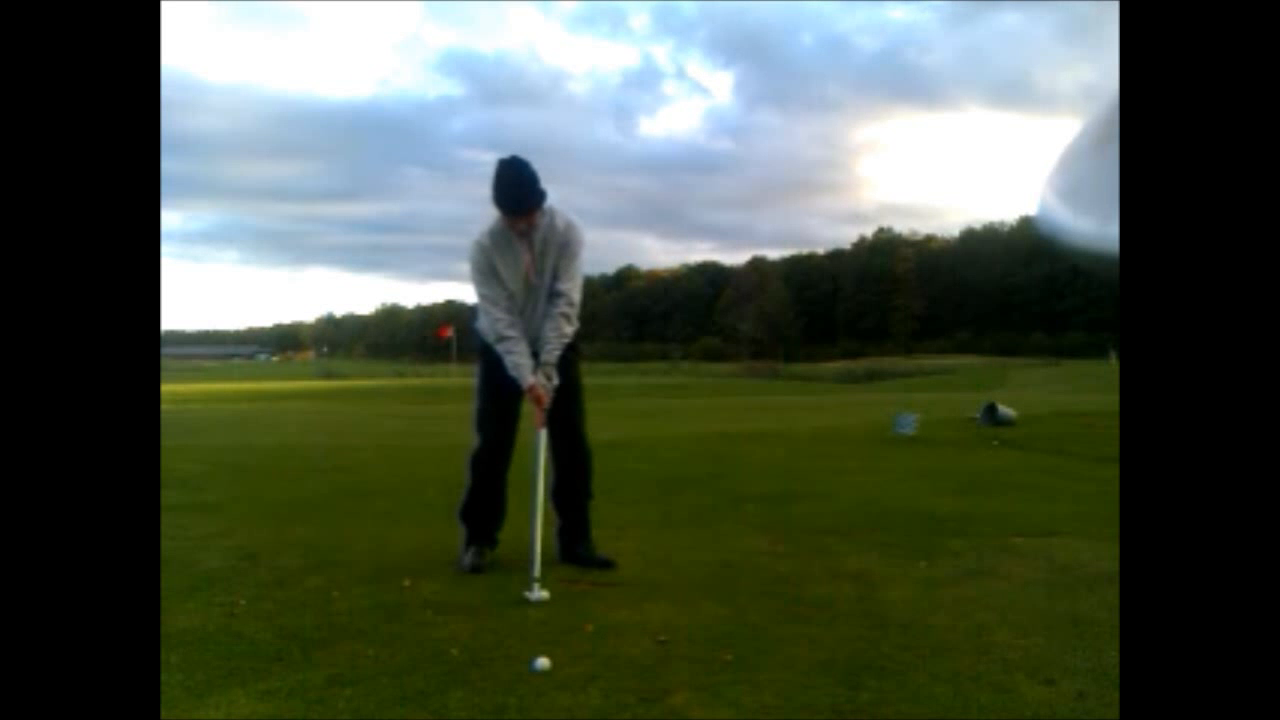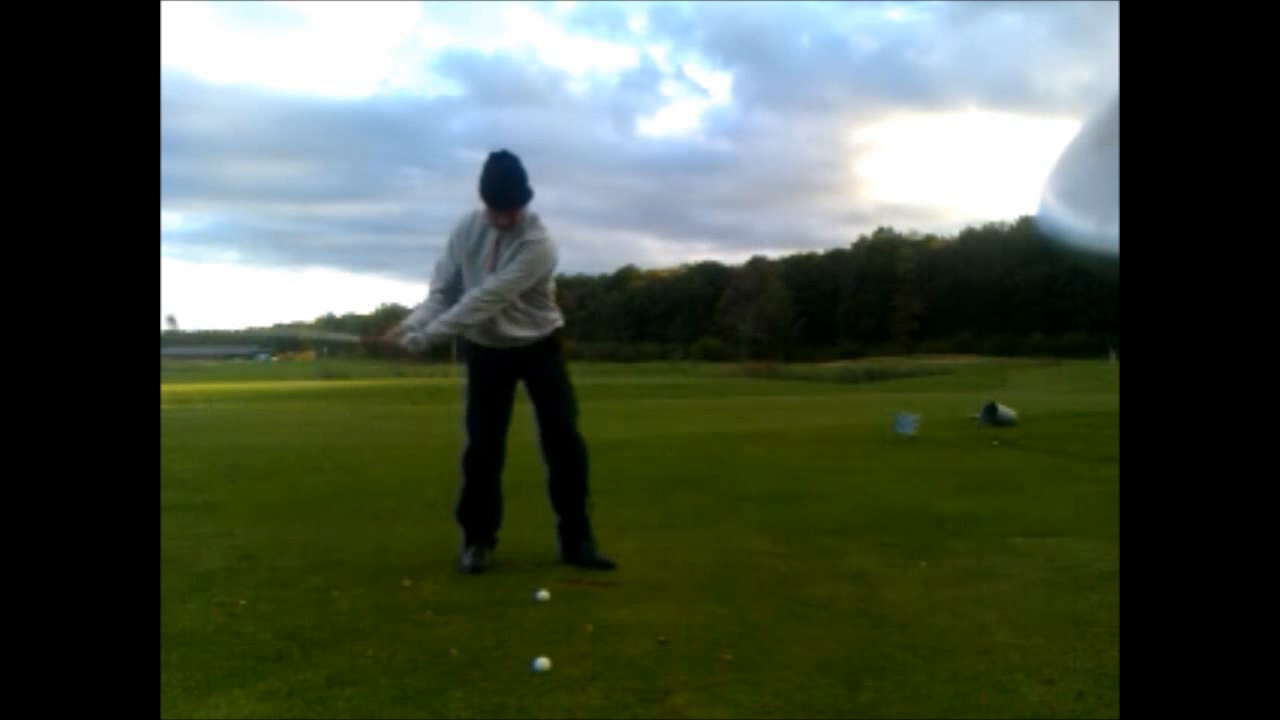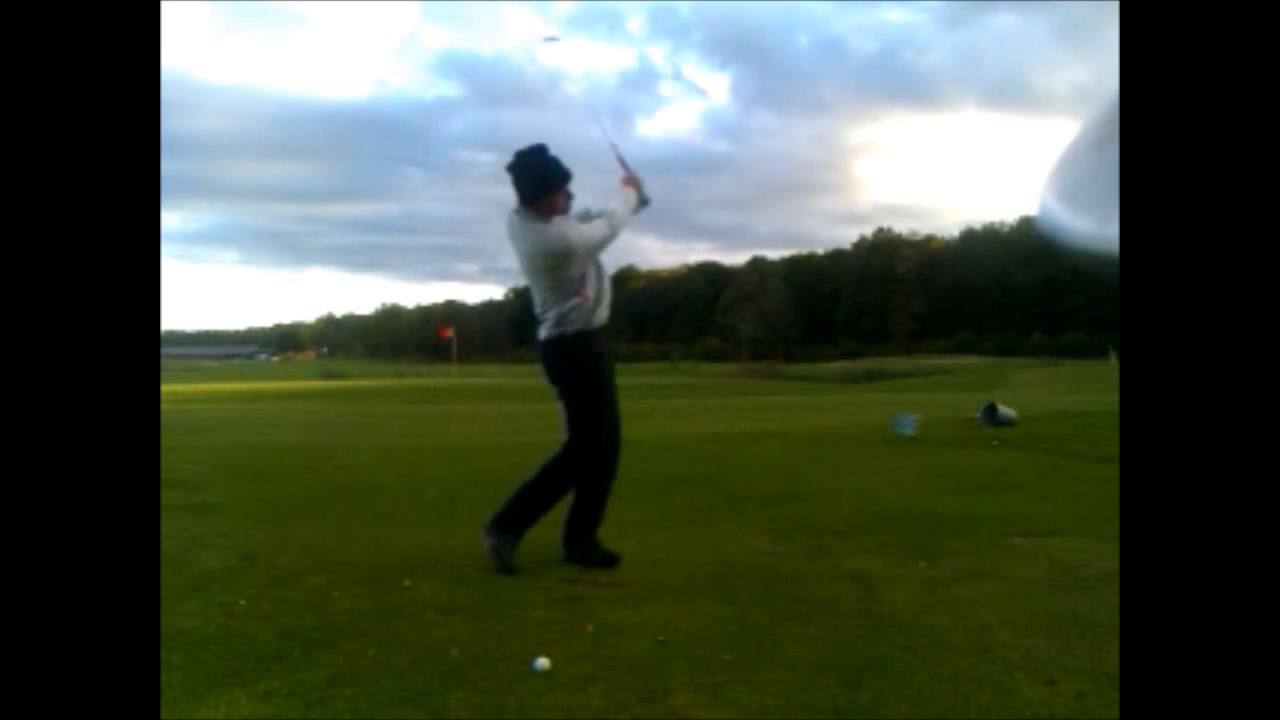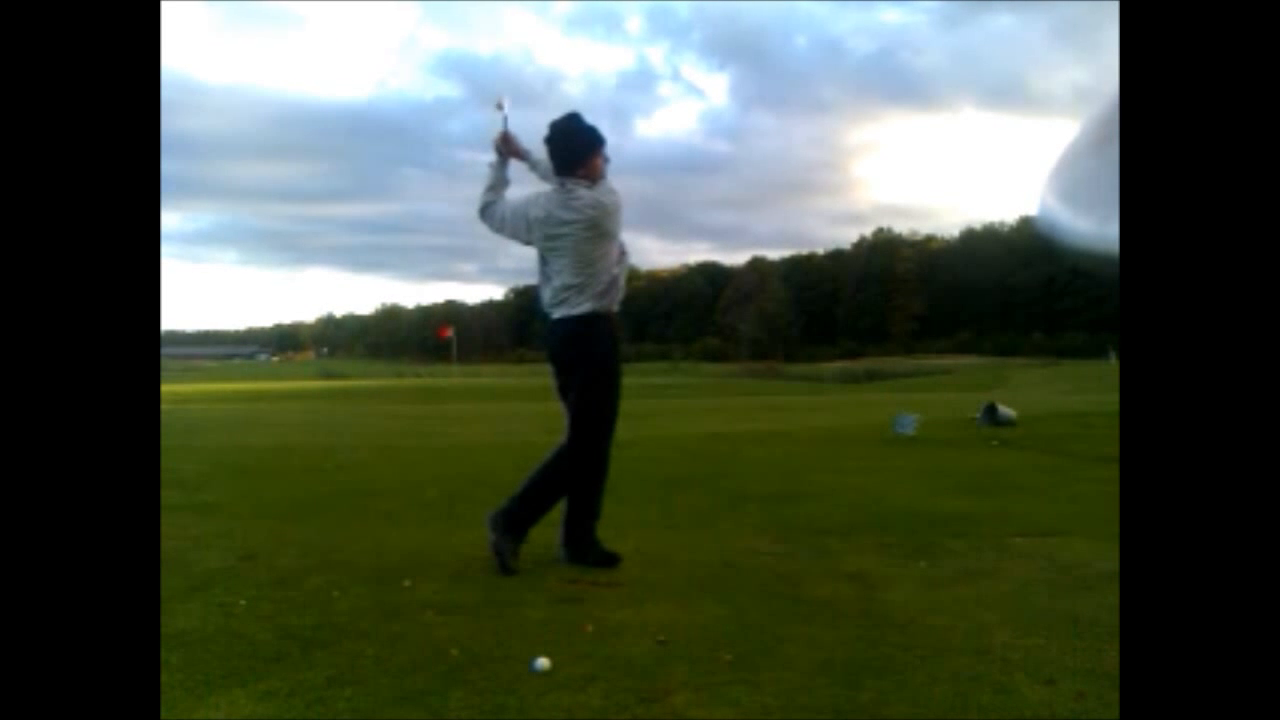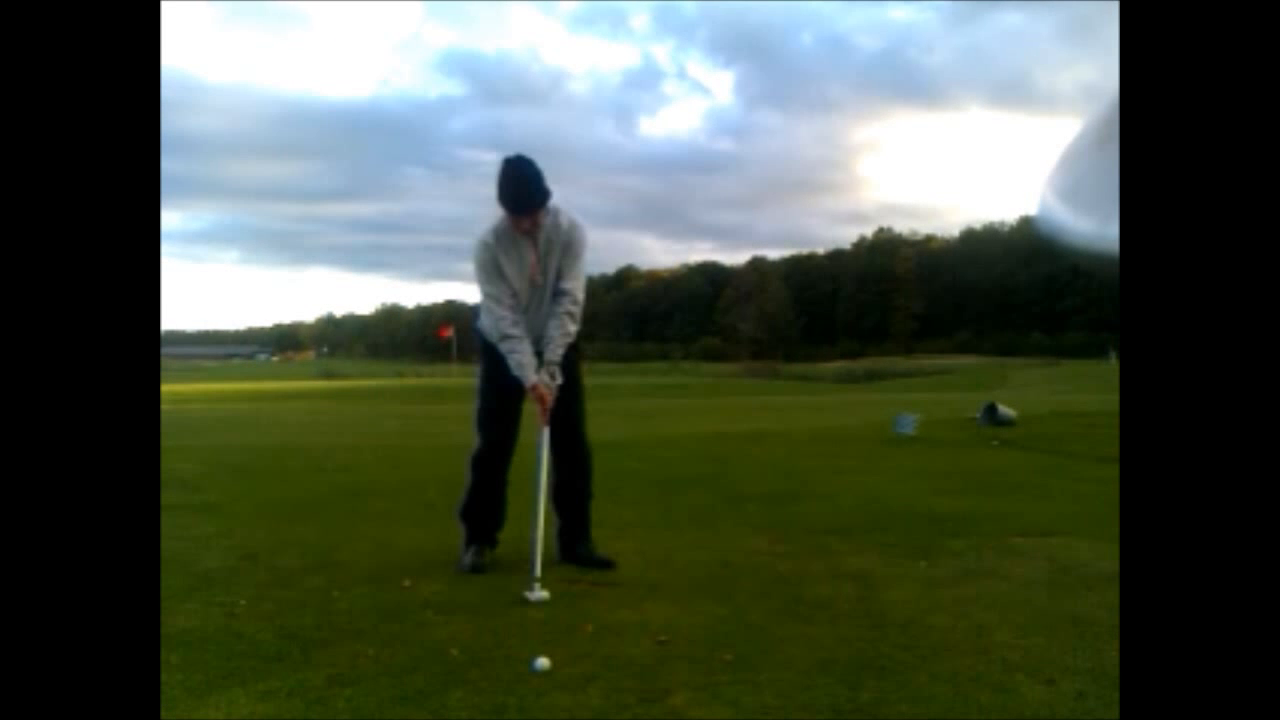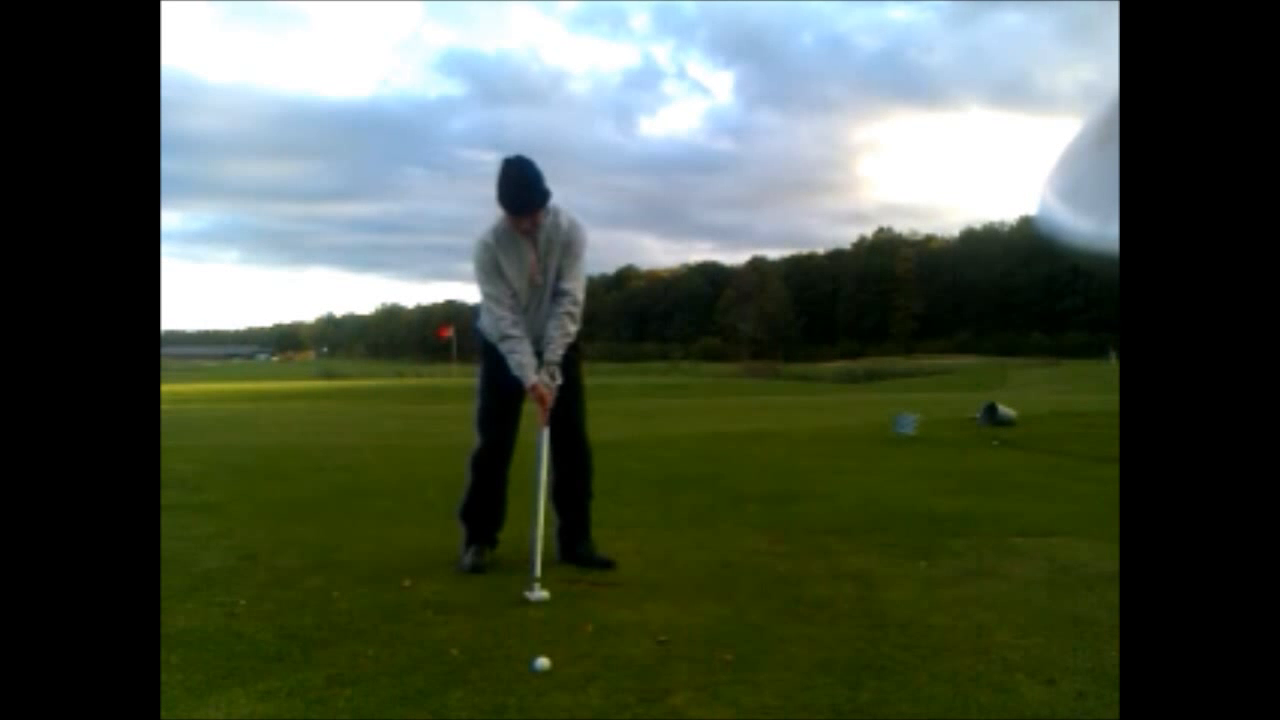
dt=0.7s
person 1, frame 1
left shoulder: (566, 231)
right shoulder: (485, 247)
left elbow: (565, 302)
right elbow: (500, 320)
left wrist: (547, 369)
right wrist: (527, 379)
left hip: (556, 346)
right hip: (500, 349)
left knee: (572, 443)
right knee: (493, 444)
left ankle: (575, 539)
right ankle: (479, 538)
person 1, frame 2
left shoulder: (539, 245)
right shoulder: (469, 226)
left elbow: (484, 299)
right elbow: (446, 285)
left wrist: (424, 337)
right wrist: (414, 323)
left hip: (539, 346)
right hip: (488, 350)
left knee: (564, 442)
right knee: (483, 446)
left ankle: (577, 538)
right ankle: (478, 538)
person 1, frame 3
left shoulder: (523, 219)
right shoulder: (547, 238)
left elbow: (588, 224)
right elbow: (604, 230)
left wrist: (624, 200)
right wrist: (628, 198)
left hip: (589, 339)
right hip: (569, 347)
left knee: (601, 442)
right knee: (589, 445)
left ankle: (581, 537)
right ankle: (507, 525)
person 1, frame 4
left shoulder: (537, 209)
right shoulder: (605, 203)
left elbow: (490, 211)
right elbow: (578, 188)
left wrist: (502, 159)
right wrist: (525, 155)
left hip: (562, 329)
right hip: (592, 331)
left knee: (590, 437)
right knee: (587, 440)
left ankle: (580, 538)
right ankle: (512, 520)
person 1, frame 5
left shoulder: (569, 230)
right shoulder: (489, 245)
left elbow: (569, 301)
right elbow: (503, 317)
left wrist: (549, 369)
right wrist: (530, 377)
left hip: (558, 344)
right hip: (504, 348)
left knee: (571, 443)
right knee: (494, 443)
left ankle: (575, 539)
right ankle: (479, 538)
person 1, frame 6
left shoulder: (569, 231)
right shoulder: (489, 245)
left elbow: (569, 301)
right elbow: (504, 318)
left wrist: (550, 367)
right wrist: (530, 377)
left hip: (558, 344)
right hip: (504, 348)
left knee: (572, 442)
right knee: (494, 443)
left ankle: (575, 539)
right ankle: (479, 538)
